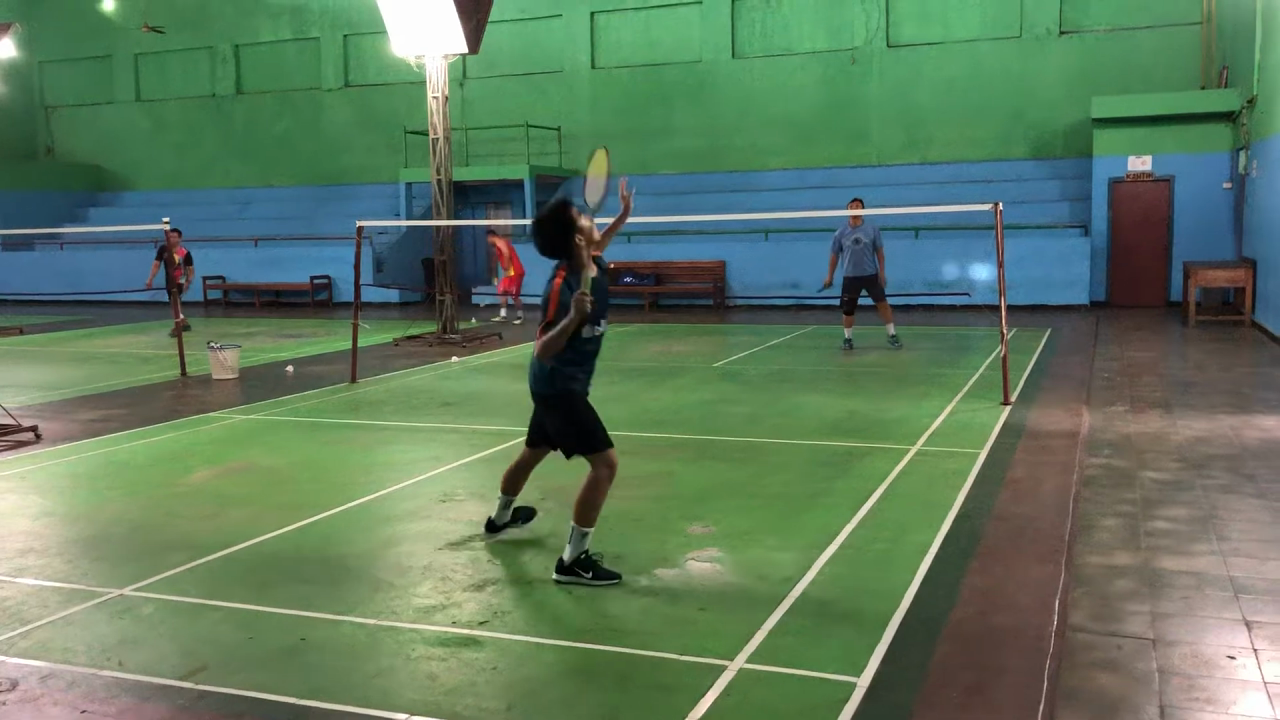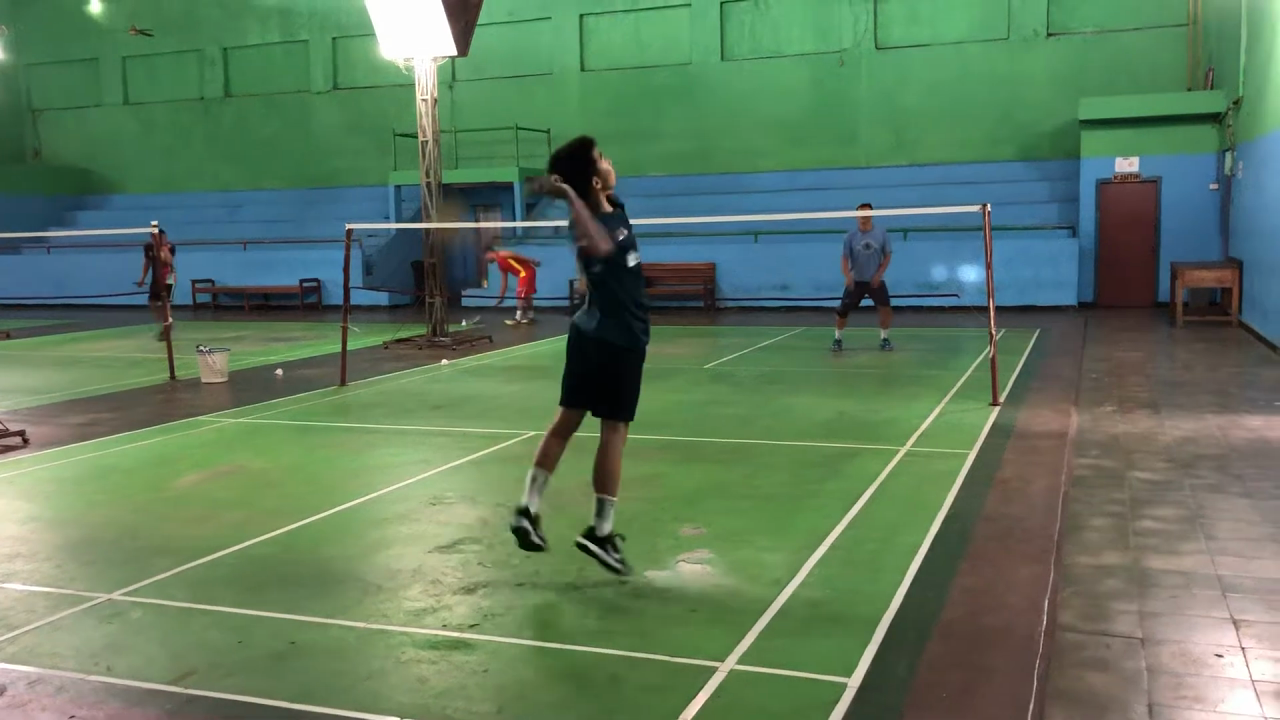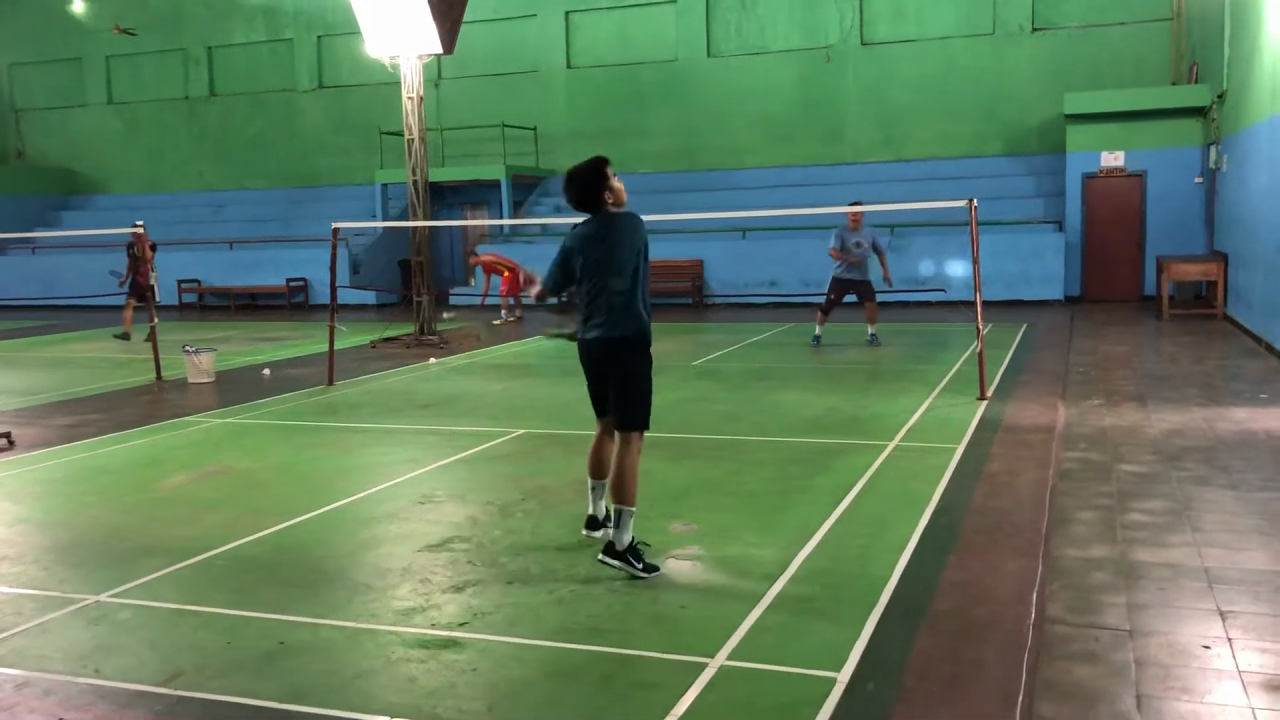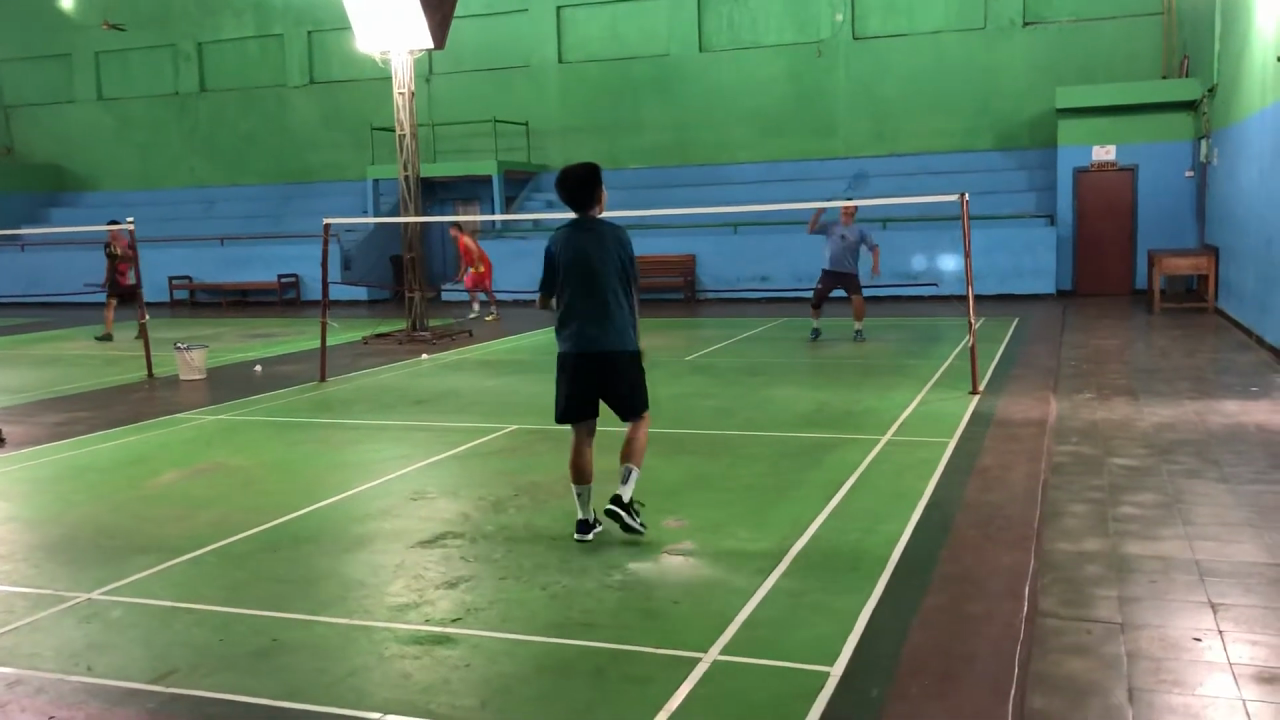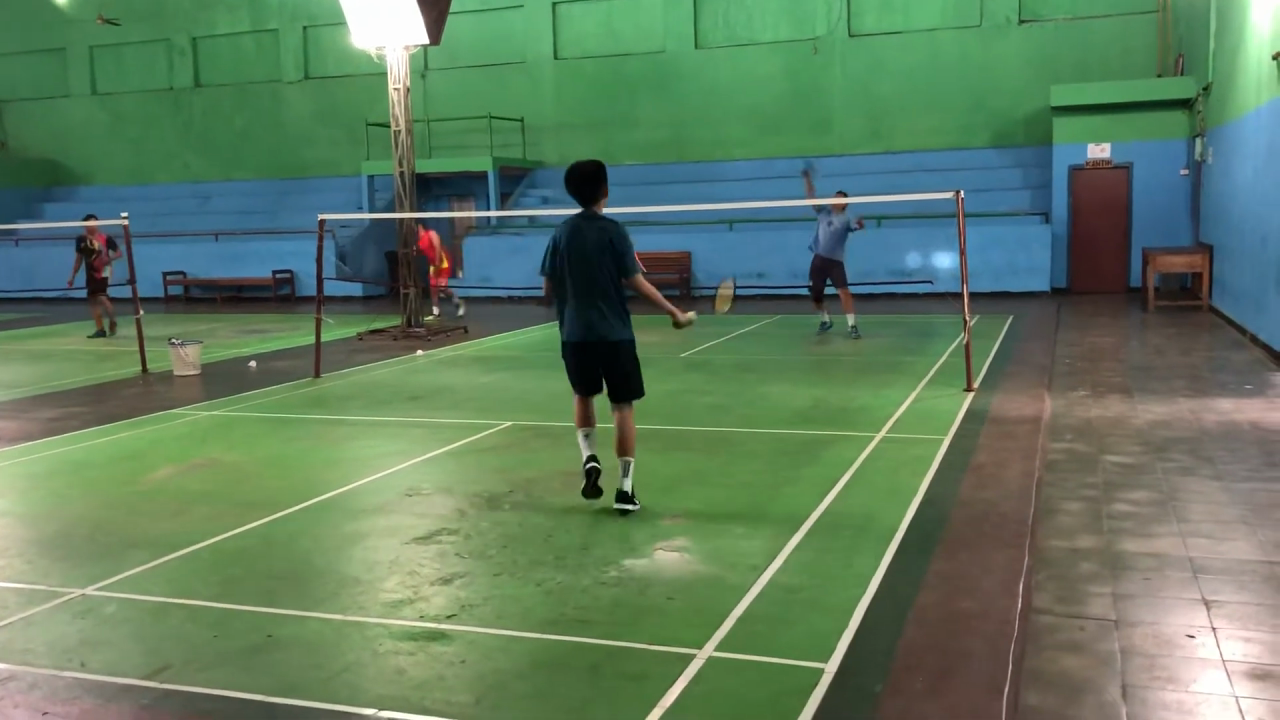
dt=0.4s
person 1, frame 1
left shoulder: (593, 267)
right shoulder: (562, 286)
right elbow: (544, 352)
left wrist: (622, 216)
right wrist: (574, 319)
left hip: (559, 385)
right hip: (561, 388)
left knee: (534, 452)
right knee: (605, 462)
left ankle: (500, 518)
right ankle: (573, 560)
person 1, frame 2
left shoulder: (613, 210)
right shoulder: (593, 223)
right elbow: (599, 247)
right wrist: (570, 196)
left hip: (591, 333)
right hip: (618, 338)
left knee: (567, 419)
right knee: (613, 429)
left ankle: (530, 510)
right ankle: (601, 531)
person 1, frame 3
left shoulder: (575, 238)
right shoulder: (631, 224)
left elbow: (543, 294)
left wrist: (534, 286)
left hip: (591, 343)
right hip: (627, 342)
left knee: (608, 425)
right knee: (630, 437)
left ankle: (597, 515)
right ankle: (621, 543)
person 1, frame 4
left shoulder: (558, 241)
right shoulder: (617, 236)
left elbow: (544, 301)
right elbow: (631, 293)
right wrist: (634, 334)
left hip: (573, 350)
right hip: (619, 346)
left knee: (582, 432)
right knee: (638, 420)
left ankle: (585, 518)
right ankle: (623, 497)
person 1, frame 5
left shoulder: (562, 233)
right shoulder: (613, 231)
left elbow: (548, 287)
right elbow: (637, 283)
right wrist: (675, 313)
left hip: (575, 335)
right hip: (615, 334)
left knee: (583, 397)
right knee: (623, 409)
left ankle: (590, 459)
right ankle: (625, 490)
